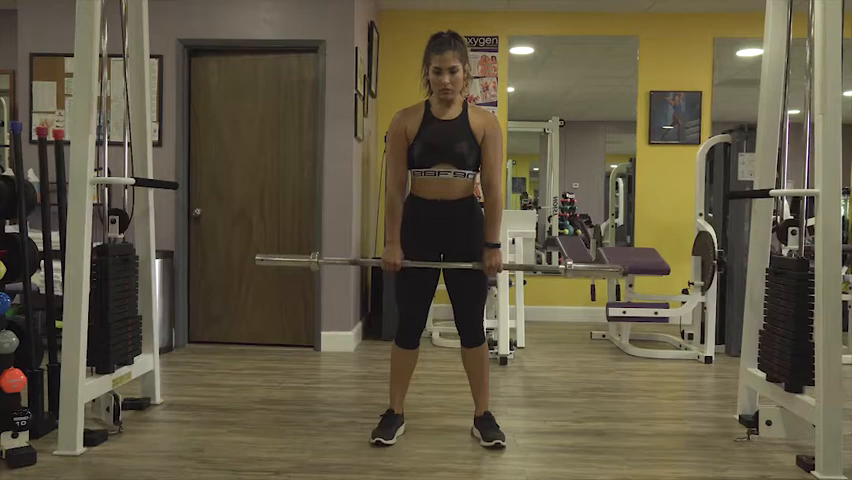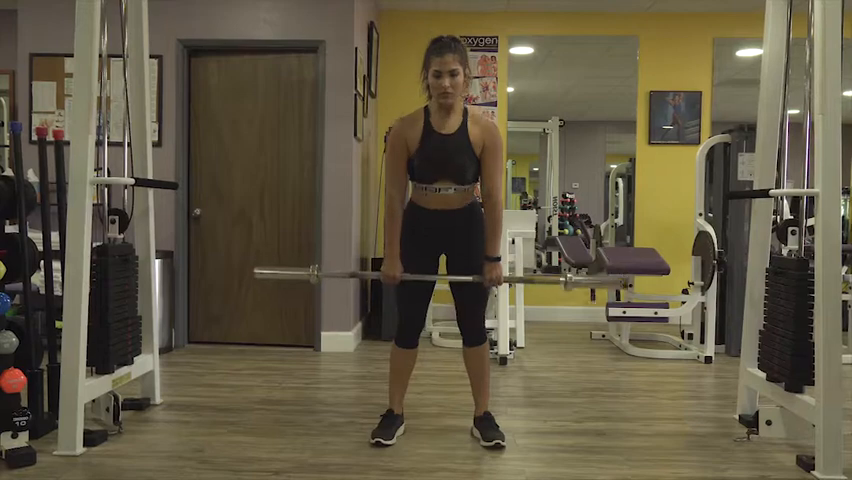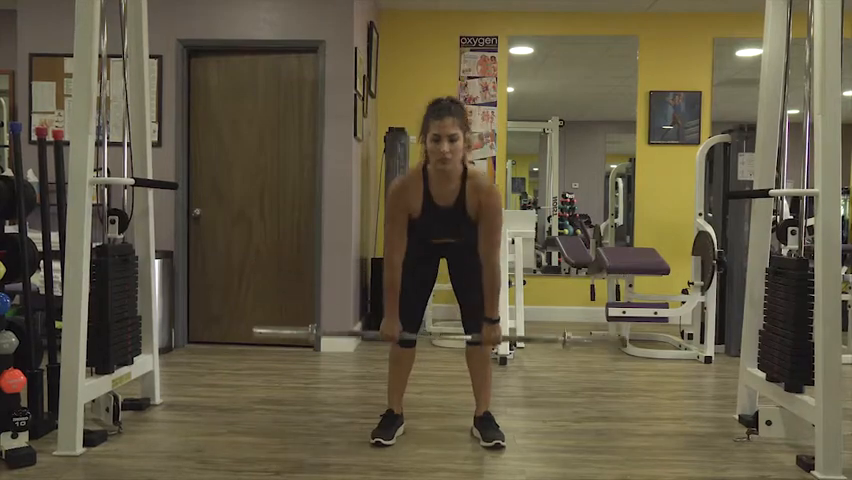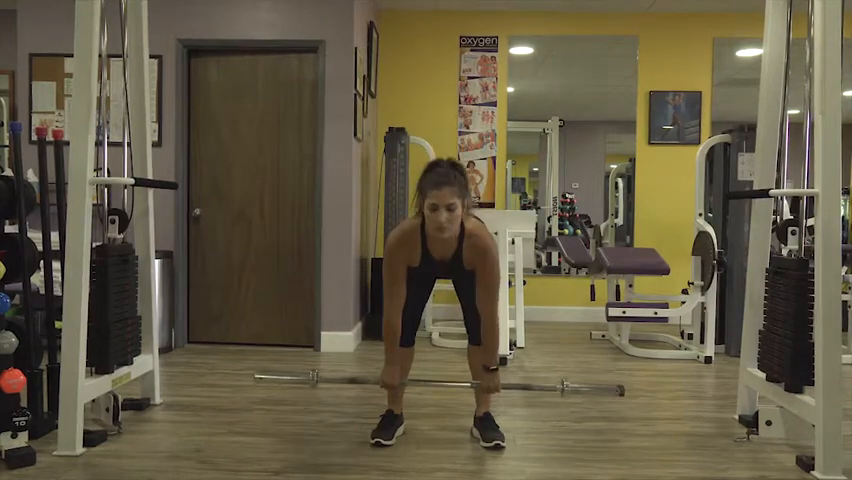
dt=0.3s
person 1, frame 1
left shoulder: (484, 122)
right shoulder: (406, 120)
left elbow: (493, 187)
right elbow: (394, 187)
left wrist: (492, 244)
right wrist: (392, 242)
left hip: (465, 224)
right hip: (418, 224)
left knee: (471, 326)
right knee: (409, 325)
left ankle: (482, 415)
right ankle: (394, 412)
person 1, frame 2
left shoulder: (485, 131)
right shoulder: (405, 128)
left elbow: (493, 198)
right elbow: (394, 196)
left wrist: (493, 257)
right wrist: (391, 254)
left hip: (467, 227)
right hip: (418, 228)
left knee: (473, 326)
right knee: (408, 324)
left ankle: (483, 416)
right ankle: (394, 413)
person 1, frame 3
left shoulder: (484, 189)
right shoulder: (403, 188)
left elbow: (490, 260)
right elbow: (394, 259)
left wrist: (492, 320)
right wrist: (390, 316)
left hip: (466, 249)
right hip: (420, 248)
left knee: (476, 329)
right knee: (405, 328)
left ankle: (482, 415)
right ankle: (394, 413)
person 1, frame 4
left shoulder: (481, 242)
right shoulder: (401, 240)
left elbow: (488, 315)
right elbow: (393, 312)
left wrist: (490, 367)
right wrist: (391, 364)
left knee: (478, 329)
right knee: (404, 329)
left ankle: (483, 417)
right ankle: (394, 414)
